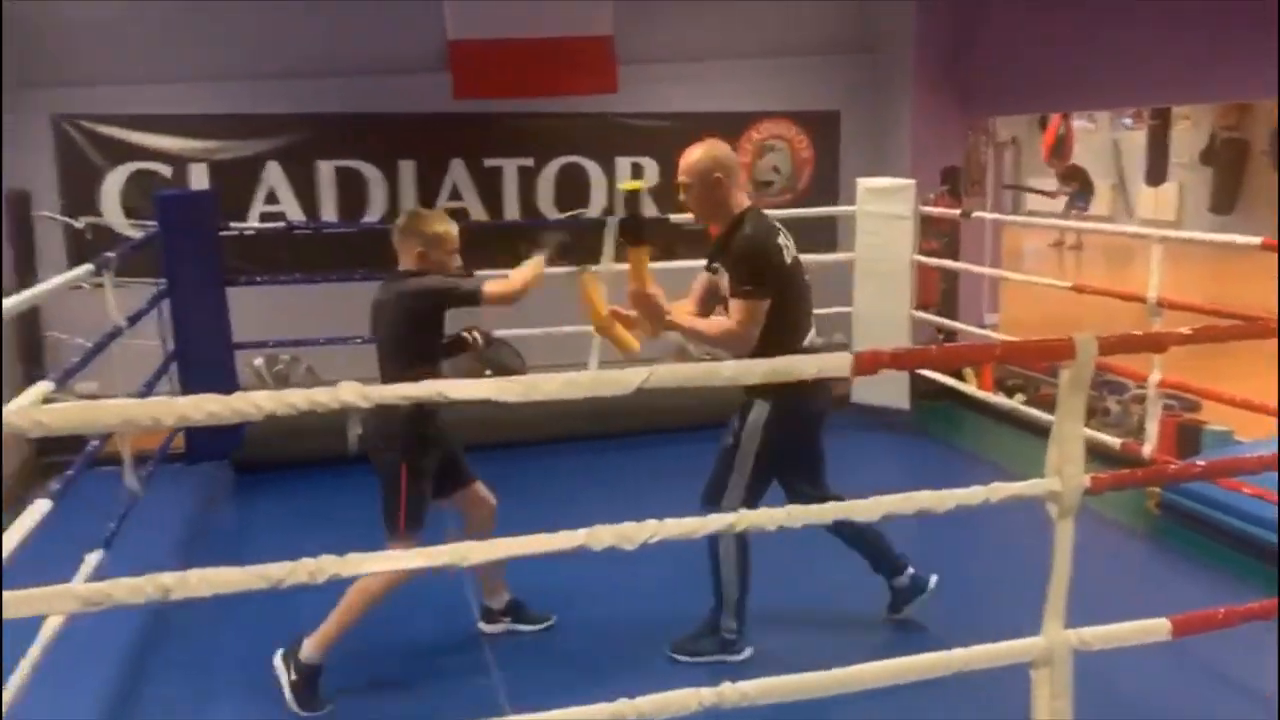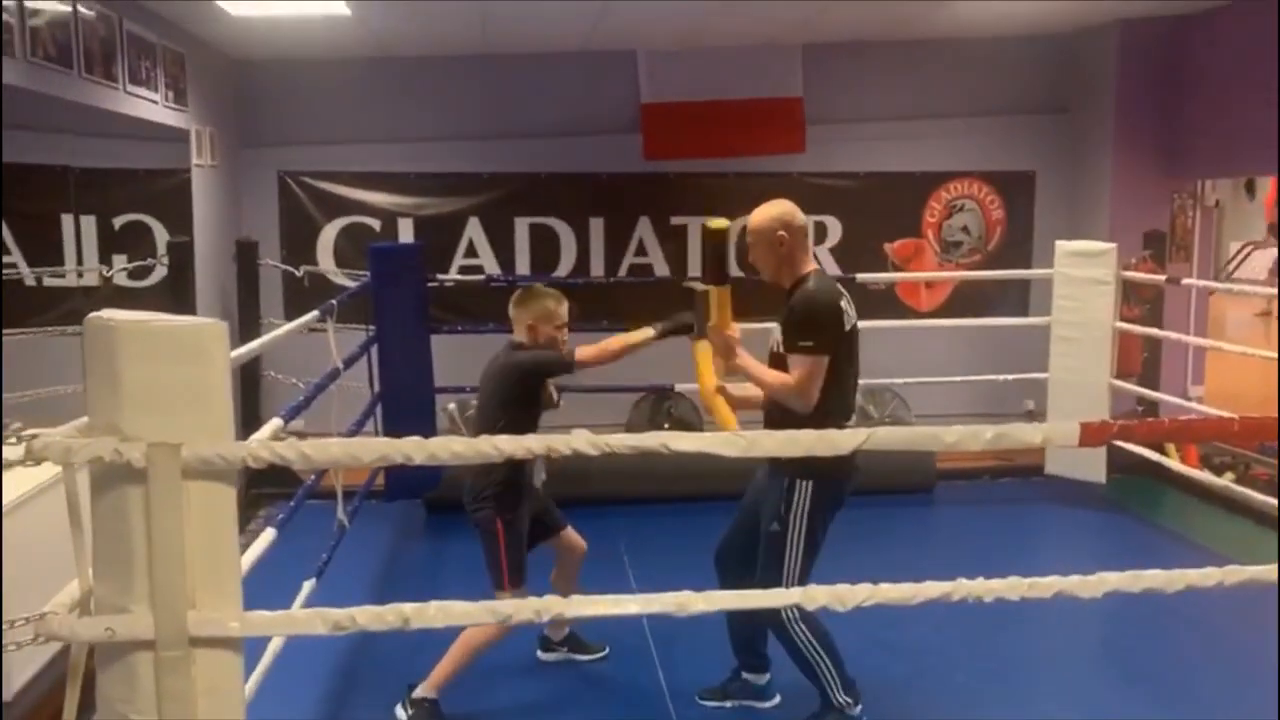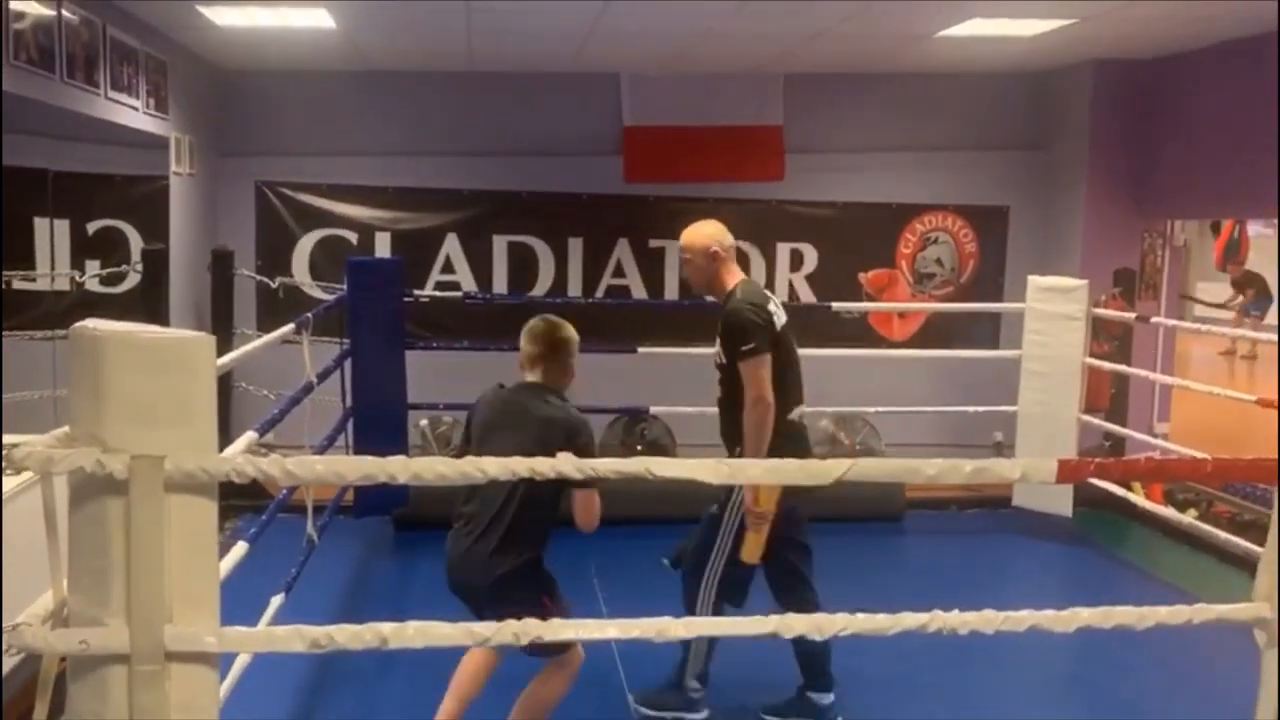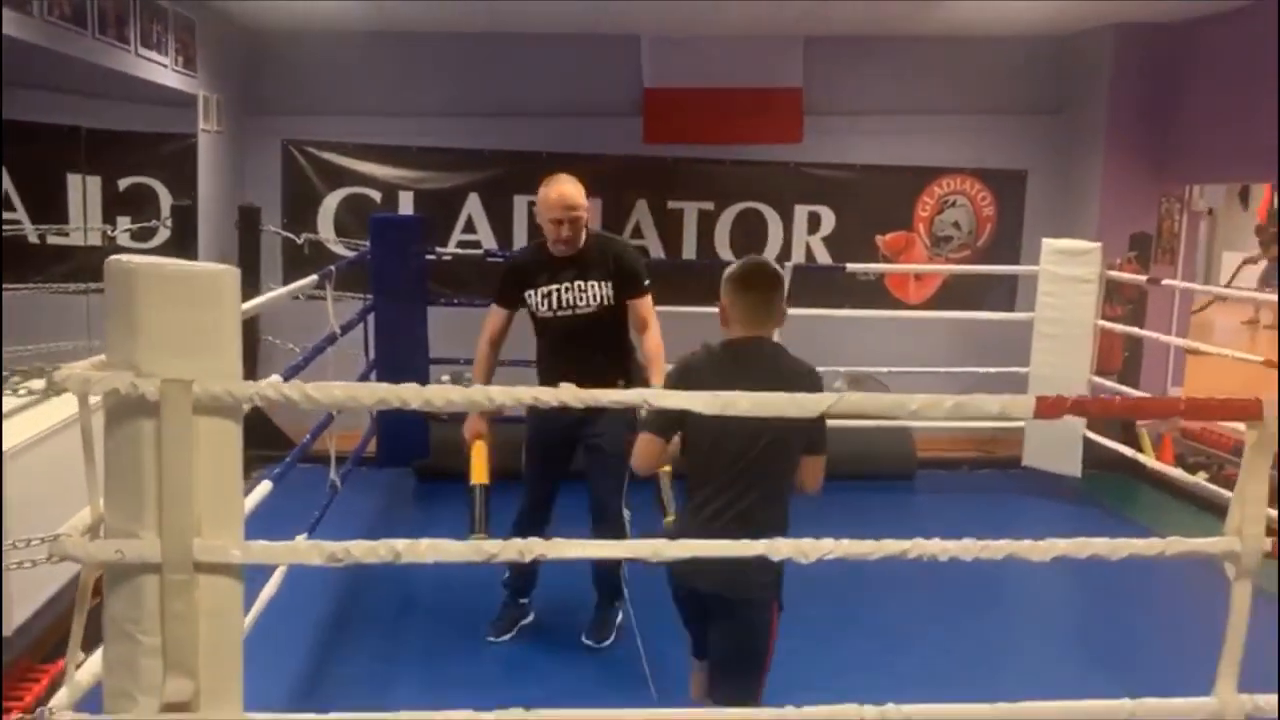
dt=1s
person 1, frame 1
left shoulder: (752, 243)
right shoulder: (736, 236)
left elbow: (739, 336)
right elbow: (699, 305)
left wrist: (665, 318)
right wrist: (647, 315)
left hip: (779, 394)
right hip: (799, 388)
left knee: (725, 508)
right knee: (812, 496)
left ankle: (725, 633)
right ankle: (903, 577)
person 1, frame 2
left shoulder: (812, 302)
right shoulder: (813, 294)
left elbow: (802, 396)
left wrist: (741, 361)
right wrist: (739, 396)
left hip: (811, 471)
right hip: (790, 464)
right knee: (734, 560)
right ankle: (754, 677)
person 1, frame 3
left shoulder: (739, 313)
right shoulder: (758, 301)
left elbow: (760, 402)
left wrist: (752, 481)
left hip: (763, 464)
right hip: (787, 459)
left knee: (704, 577)
right knee: (792, 582)
person 1, frame 4
left shoulder: (618, 256)
right shoulder: (521, 267)
left elbow: (647, 328)
right elbow: (491, 338)
right wrist: (477, 409)
left hip: (609, 402)
right hip: (550, 402)
left knee: (606, 507)
right knee: (532, 508)
left ankle: (610, 603)
right ankle: (517, 601)
person 2, frame 1
left shoulder: (403, 293)
right shoulder: (420, 292)
right elbow: (508, 291)
left wrist: (451, 345)
right wrist: (547, 250)
left hip: (419, 427)
right hip: (402, 436)
left knee: (483, 508)
right knee: (398, 563)
left ankle: (498, 607)
right ankle: (302, 656)
person 2, frame 2
left shoulder: (521, 361)
right shoulder: (516, 366)
right elbow: (595, 354)
left wrist: (542, 395)
right wrist: (661, 329)
left hip: (516, 484)
right hip: (495, 497)
left knee: (575, 551)
left ankle: (555, 637)
person 2, frame 3
left shoulder: (487, 404)
right shoulder: (571, 427)
right elbow: (587, 520)
left hip: (462, 555)
right hip: (510, 567)
right knee: (568, 658)
person 2, frame 4
left shoulder: (691, 371)
right shoulder: (803, 380)
left elbow: (644, 461)
right elbow: (810, 482)
left hip: (689, 553)
right hip: (751, 565)
left knee: (707, 663)
right knee: (734, 700)
